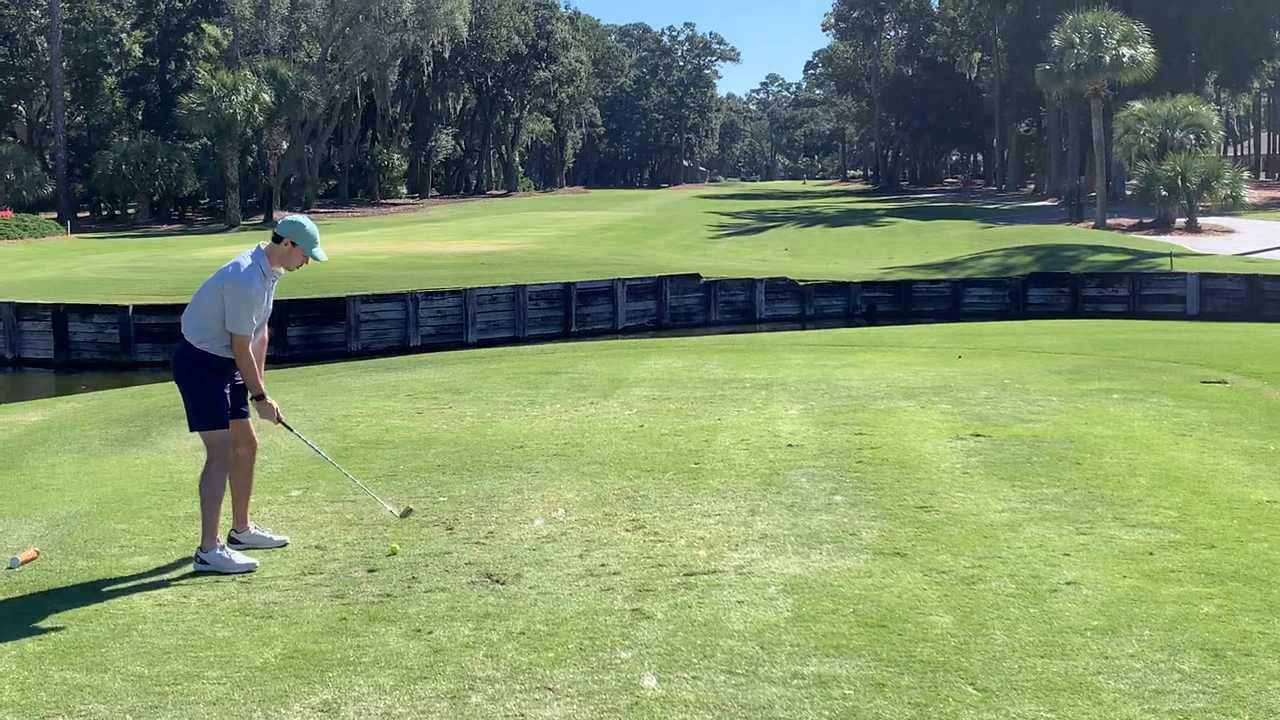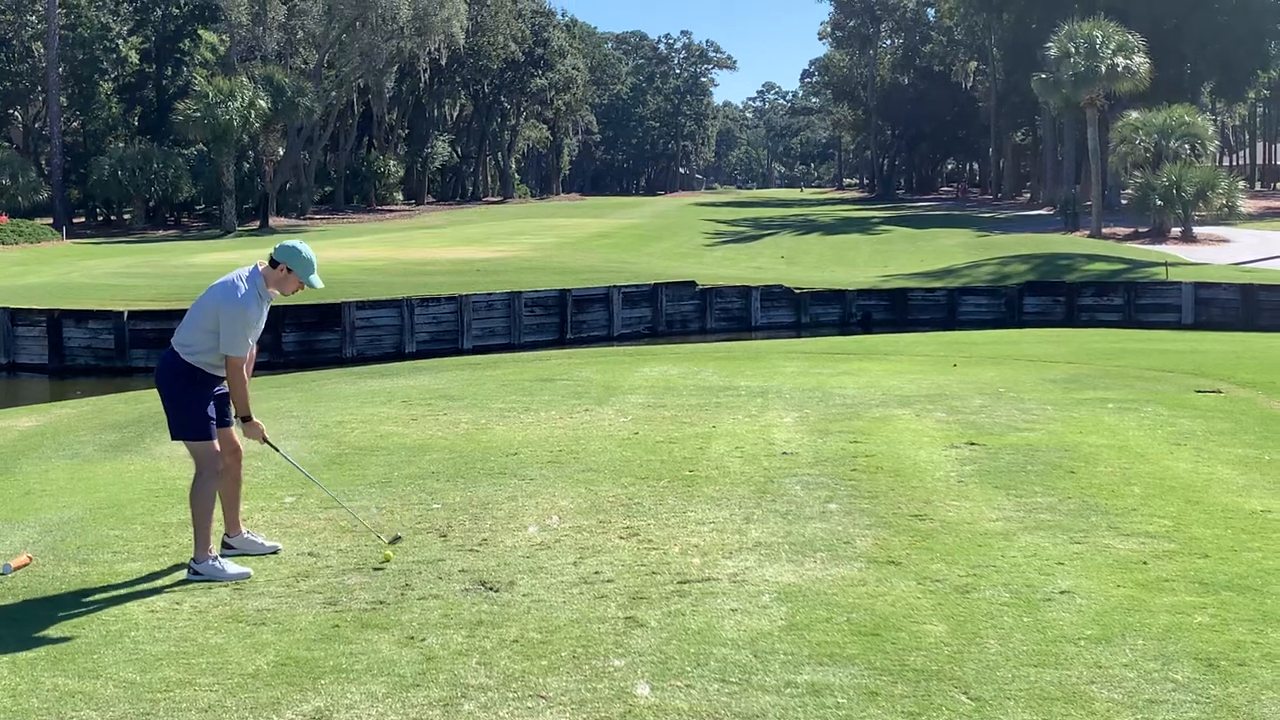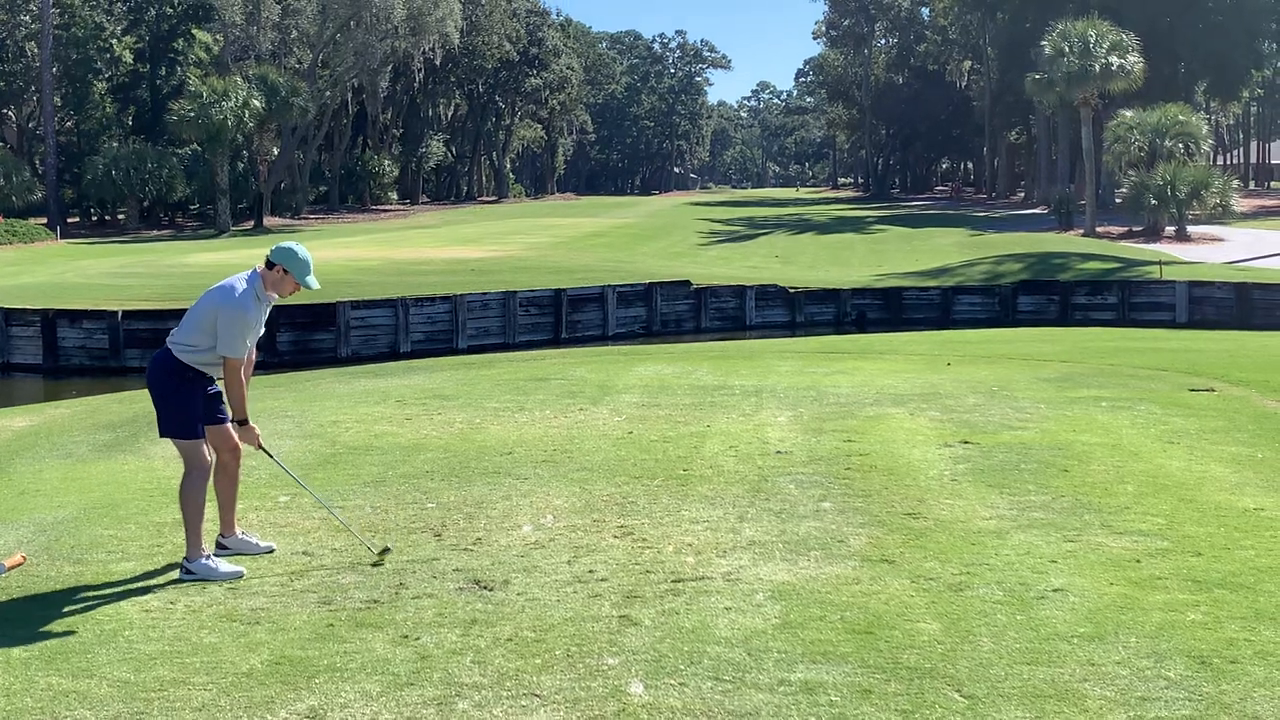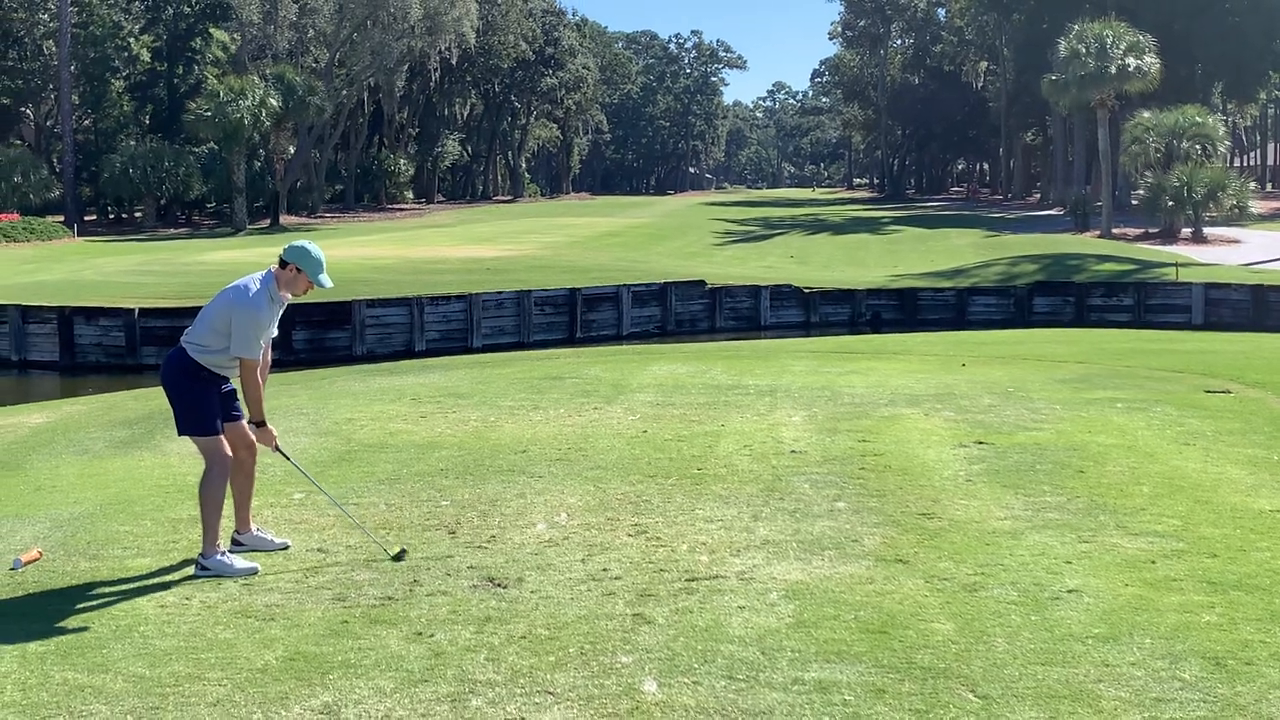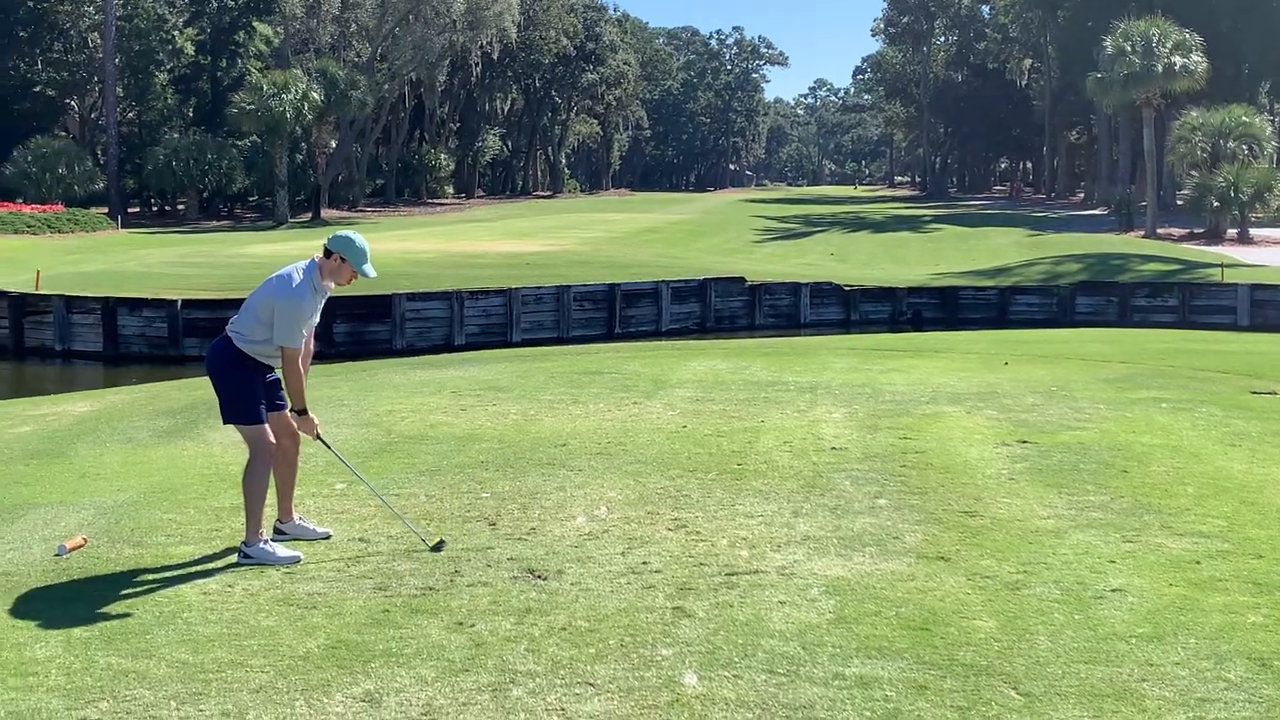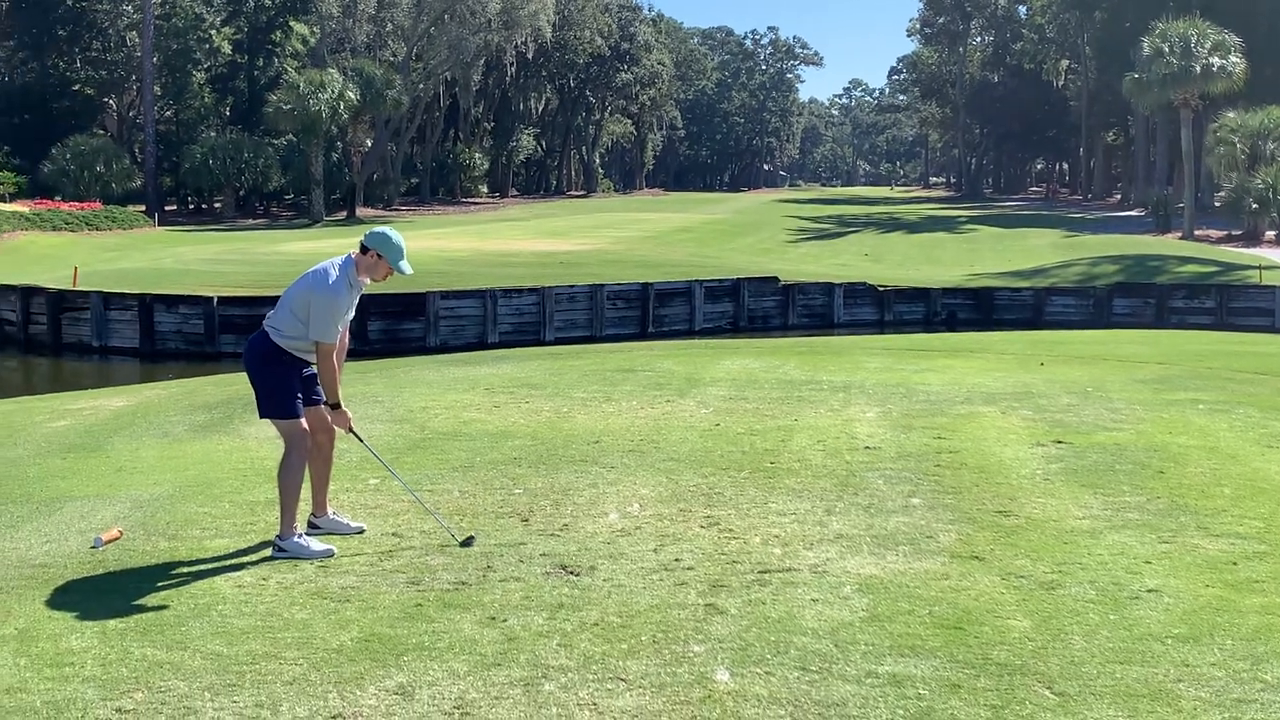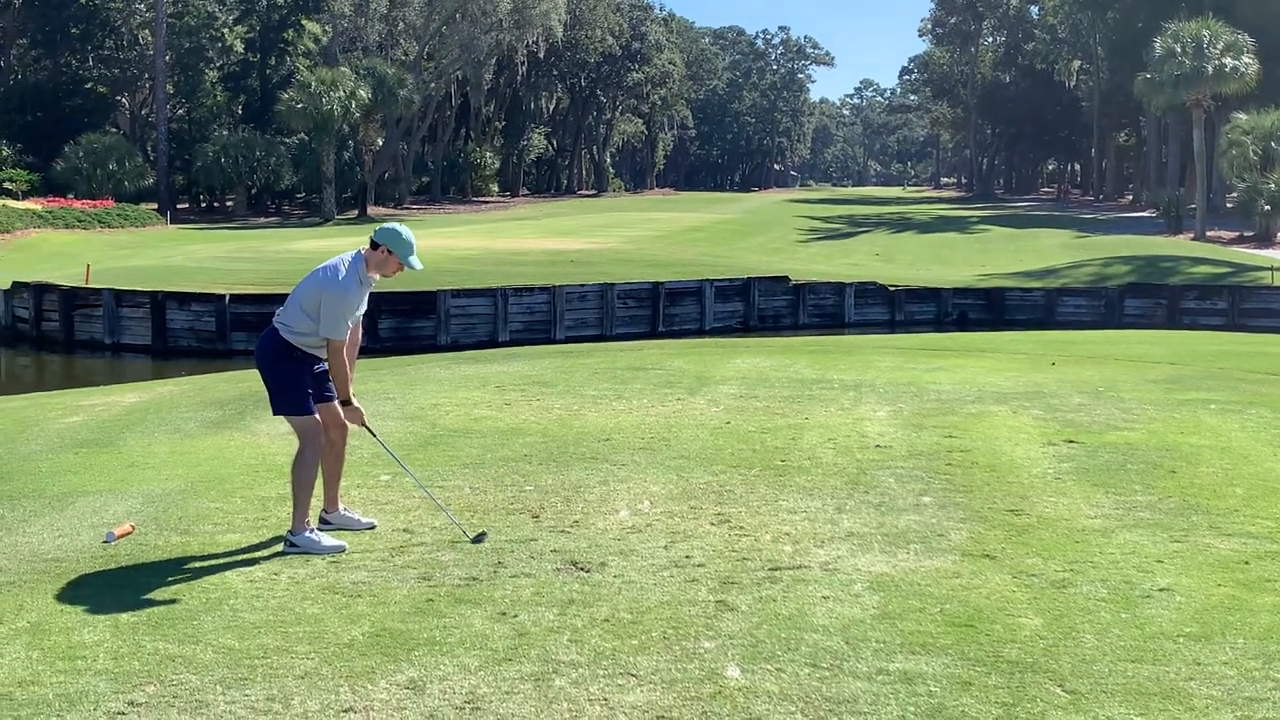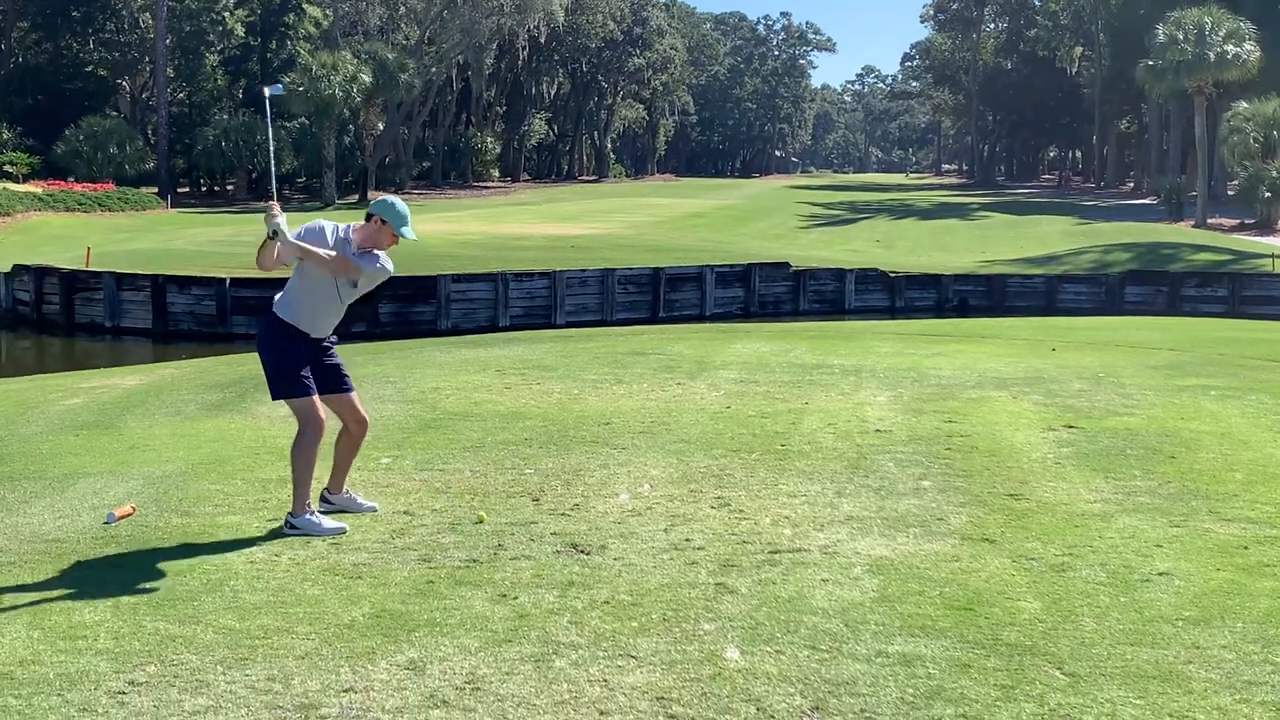
dt=0.5s
person 1, frame 1
left shoulder: (268, 271)
right shoulder: (245, 279)
left elbow: (260, 332)
right elbow: (242, 347)
left wrist: (259, 385)
right wrist: (260, 397)
left hip: (222, 364)
right hip: (199, 364)
left knee: (246, 445)
right knee: (221, 452)
left ankle: (241, 530)
right ankle: (209, 549)
person 1, frame 2
left shoulder: (260, 287)
right shoulder: (242, 302)
left elbow: (249, 350)
right elbow: (235, 367)
left wrist: (241, 408)
right wrist: (247, 418)
left hip: (206, 374)
right hip: (183, 375)
left knee: (231, 454)
right knee: (211, 463)
left ankle: (234, 535)
right ankle: (202, 560)
person 1, frame 3
left shoulder: (261, 294)
right shoulder: (240, 303)
left elbow: (248, 354)
right elbow: (233, 371)
left wrist: (239, 413)
right wrist: (243, 421)
left hip: (198, 375)
right hip: (173, 374)
left knee: (230, 451)
right knee: (199, 463)
left ankle: (229, 535)
right ankle: (194, 558)
person 1, frame 4
left shoulder: (275, 294)
right shoulder: (254, 303)
left elbow: (264, 355)
right elbow: (249, 372)
left wrist: (256, 416)
right wrist: (260, 423)
left hip: (212, 373)
right hip: (187, 373)
left knee: (246, 448)
right knee: (220, 460)
left ankle: (244, 532)
right ankle: (210, 555)
person 1, frame 5
left shoulder: (319, 283)
right shoulder: (296, 293)
left elbow: (306, 343)
right elbow: (291, 360)
left wrist: (298, 402)
right wrist: (302, 411)
left hip: (258, 362)
right hip: (233, 361)
left knee: (289, 438)
right knee: (264, 447)
left ankle: (287, 520)
right ankle: (253, 543)
person 1, frame 6
left shoulder: (354, 278)
right shoulder: (332, 288)
left elbow: (341, 338)
right elbow: (326, 355)
left wrist: (335, 394)
right wrist: (336, 405)
left hip: (294, 357)
right hip: (270, 356)
left knee: (324, 433)
right knee: (299, 442)
left ankle: (321, 515)
right ankle: (287, 537)
person 1, frame 7
left shoulder: (366, 275)
right shoulder: (342, 284)
left elbow: (353, 334)
right elbow: (336, 352)
left wrist: (347, 390)
right wrist: (348, 401)
left hip: (306, 353)
right hip: (281, 352)
left knee: (337, 429)
right knee: (314, 438)
left ankle: (332, 510)
right ankle: (299, 532)
person 1, frame 8
left shoulder: (380, 265)
right shoulder: (321, 231)
left elbow: (336, 264)
right elbow: (266, 263)
left wrist: (290, 241)
right wrist: (273, 235)
left hip: (319, 342)
right hip: (282, 334)
left knee: (357, 421)
right knee: (313, 421)
left ankle: (335, 492)
right ankle: (300, 514)
